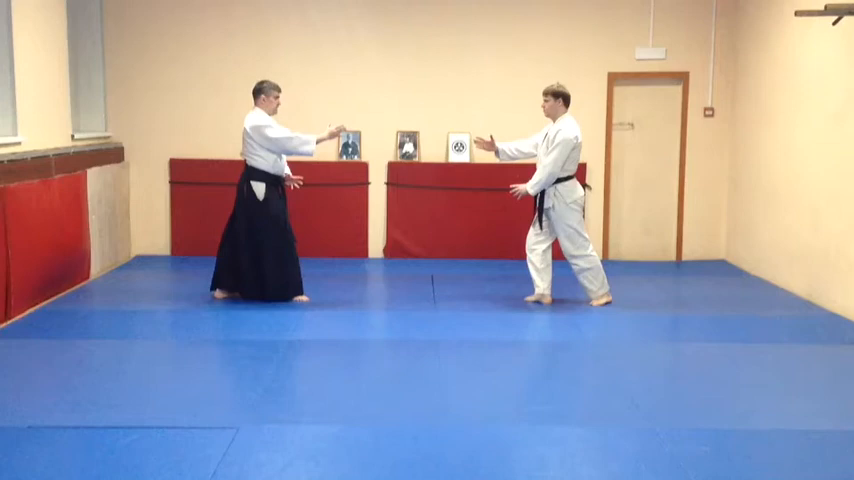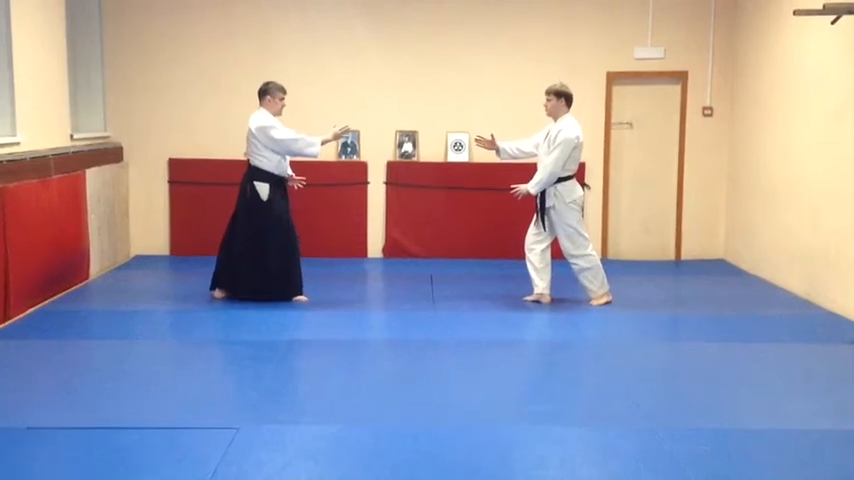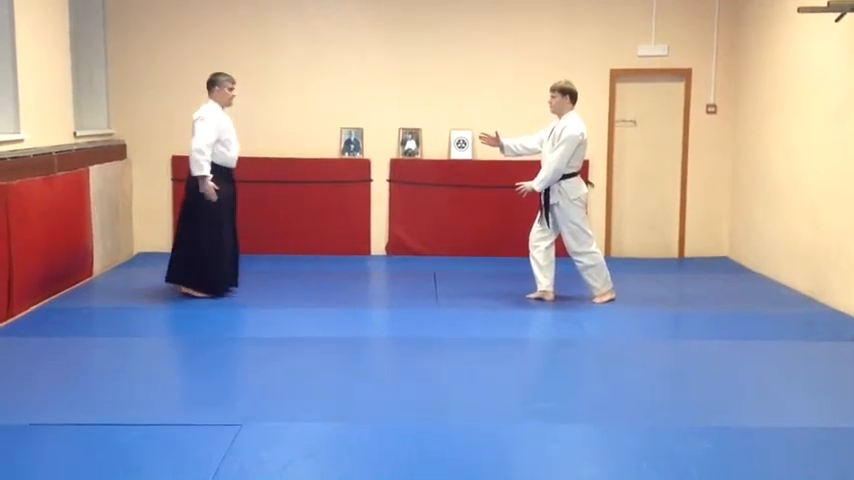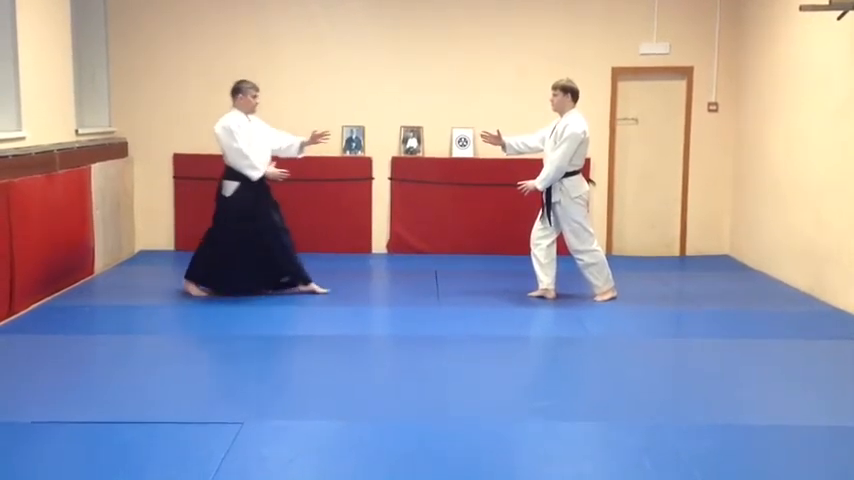
dt=1s
person 1, frame 1
left shoulder: (567, 131)
right shoulder: (553, 129)
left elbow: (551, 167)
right elbow: (528, 146)
left wrist: (529, 188)
right wrist: (498, 148)
left hip: (564, 196)
right hip: (551, 196)
left knee: (577, 247)
right knee: (537, 242)
left ankle: (601, 293)
right ankle: (543, 292)
person 1, frame 2
left shoulder: (568, 131)
right shoulder: (554, 129)
left elbow: (552, 167)
right elbow: (529, 146)
left wrist: (531, 188)
right wrist: (498, 148)
left hip: (563, 196)
right hip: (551, 196)
left knee: (577, 247)
right knee: (535, 242)
left ankle: (601, 292)
right ankle: (542, 292)
person 1, frame 3
left shoulder: (573, 128)
right shoulder: (558, 126)
left elbow: (557, 164)
right elbow: (533, 143)
left wrist: (535, 185)
right wrist: (502, 144)
left hip: (567, 193)
right hip: (555, 193)
left knee: (581, 244)
right knee: (540, 239)
left ankle: (604, 290)
right ankle: (545, 289)
person 1, frame 4
left shoulder: (574, 126)
right shoulder: (560, 124)
left elbow: (559, 162)
right elbow: (535, 141)
left wrist: (538, 183)
right wrist: (504, 143)
left hip: (569, 191)
right hip: (557, 191)
left knee: (582, 242)
right knee: (541, 237)
left ankle: (606, 288)
right ankle: (547, 287)
person 2, frame 1
left shoulder: (261, 121)
right shoulder: (258, 123)
left elbow: (276, 150)
right elbow: (288, 141)
left wrist: (284, 175)
right wrist: (325, 136)
left hip: (262, 186)
right hip: (260, 188)
left knee: (243, 236)
right knee: (277, 239)
left ankle: (226, 286)
right ankle: (286, 290)
person 2, frame 2
left shoulder: (265, 121)
right shoulder: (264, 124)
left elbow: (278, 152)
right elbow: (293, 142)
left wrist: (286, 175)
right wrist: (329, 138)
left hip: (262, 187)
right hip: (262, 188)
left knee: (244, 236)
right knee: (280, 239)
left ankle: (225, 286)
right ankle: (285, 290)
person 2, frame 3
left shoulder: (219, 114)
right shoulder: (209, 115)
right elbow: (200, 148)
right wrist: (203, 180)
left hip: (220, 179)
right hip: (211, 181)
left knee: (220, 233)
right knee: (209, 233)
left ankle: (196, 282)
right ankle: (196, 284)
person 2, frame 4
left shoulder: (256, 123)
right shoulder: (228, 125)
left elbow: (277, 140)
right elbow: (239, 157)
left wrist: (305, 142)
right wrist: (264, 172)
left hip: (256, 188)
right hip: (238, 187)
left knee: (276, 231)
right knee: (223, 236)
left ankle: (300, 281)
right ankle: (193, 281)
